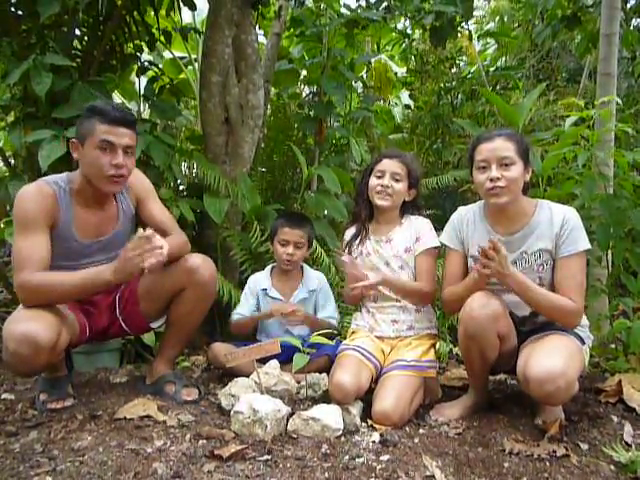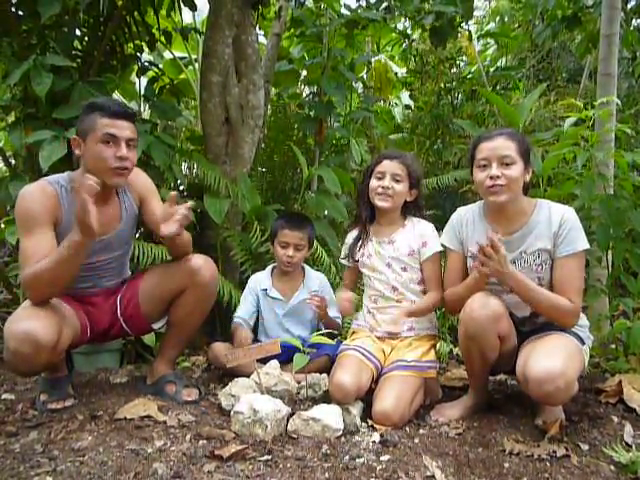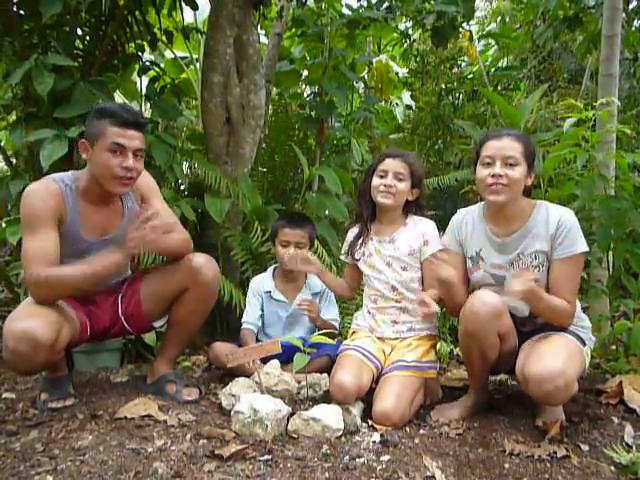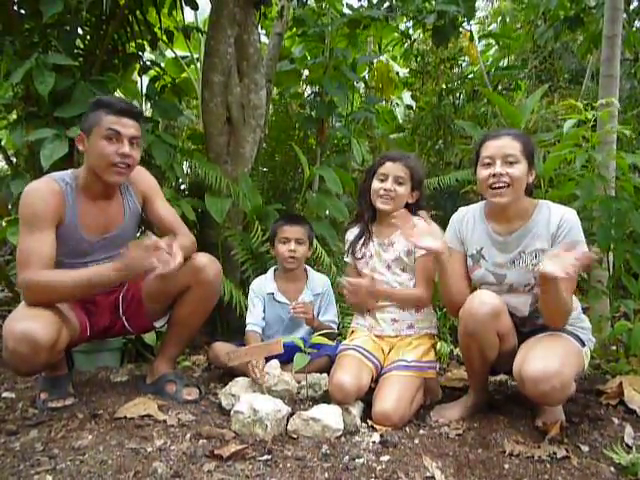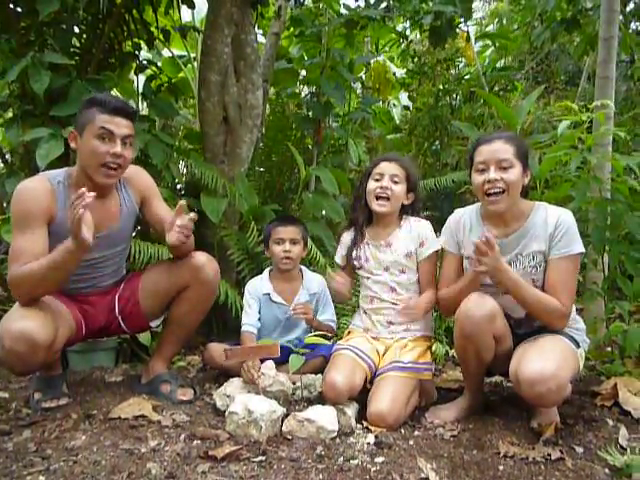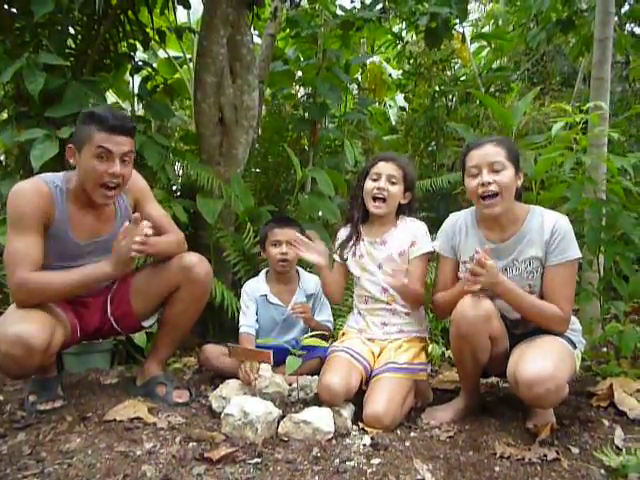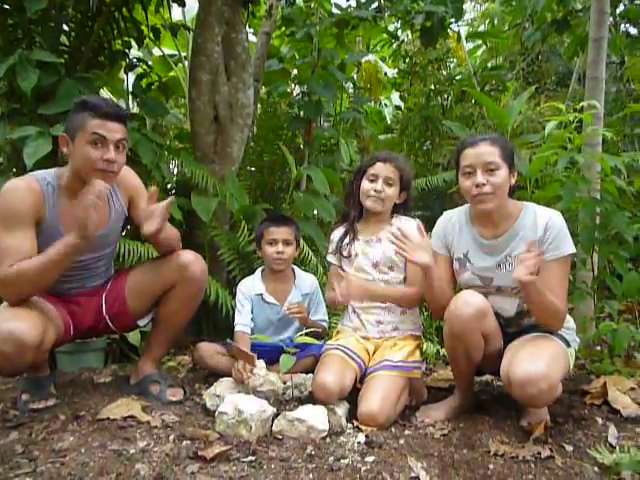
dt=0.2s
person 1, frame 1
left shoulder: (134, 183)
right shoulder: (37, 197)
left elbow: (181, 243)
right elbow: (27, 288)
left wrist: (160, 249)
right wrist: (111, 272)
left hip: (122, 300)
right hip: (63, 306)
left knee: (201, 269)
right knee: (25, 342)
left ankle: (160, 370)
right ankle: (56, 371)
person 1, frame 2
left shoulder: (136, 182)
right shoulder: (40, 196)
left elbow: (185, 251)
right elbow: (34, 289)
left wrist: (173, 233)
right wrist: (83, 237)
left hip: (122, 300)
right hip: (65, 305)
left knee: (202, 270)
right knee: (26, 341)
left ankle: (161, 370)
right ankle: (56, 371)
person 1, frame 3
left shoulder: (139, 183)
right shoulder: (44, 195)
left elbow: (183, 245)
right elbow: (39, 287)
left wrist: (160, 241)
right wrist: (121, 255)
left hip: (123, 298)
right hip: (66, 303)
left knee: (203, 269)
left ankle: (161, 369)
right ankle: (57, 370)
person 1, frame 4
left shoulder: (139, 181)
right shoulder: (44, 194)
left elbow: (186, 238)
right elbow: (30, 286)
left wrist: (173, 251)
right wrist: (117, 270)
left hip: (124, 300)
right hip: (66, 303)
left knee: (207, 269)
left ankle: (161, 369)
right ankle: (56, 370)
person 1, frame 5
left shoulder: (136, 180)
right shoulder: (36, 192)
left elbow: (186, 244)
left wrist: (178, 238)
right wrist: (75, 247)
left hip: (118, 298)
right hip: (60, 303)
left knee: (204, 269)
left ankle: (157, 369)
right ankle: (50, 370)
person 1, frame 6
left shoulder: (132, 185)
right shoulder: (32, 194)
left elbow: (178, 241)
left wrist: (147, 245)
right wrist: (111, 267)
left hip: (113, 300)
right hip: (55, 306)
left knee: (196, 268)
left ankle: (152, 370)
right ankle: (46, 373)
person 1, frame 7
left shoulder: (124, 180)
left elbow: (174, 241)
left wrist: (155, 231)
right wrist: (77, 239)
left hip: (105, 298)
right hip: (48, 303)
left knee: (191, 266)
left ankle: (146, 369)
right ankle: (37, 372)
person 2, frame 1
left shoulder: (562, 220)
right shoulder: (463, 220)
left elbow: (572, 314)
right elbow: (449, 302)
left wrist: (508, 274)
right wrist: (480, 276)
left hip: (553, 329)
right hip: (491, 336)
left knee: (546, 379)
right knee: (479, 306)
left ankle: (550, 398)
right ankle: (476, 393)
person 2, frame 2
left shoulder: (560, 219)
right shoulder: (462, 220)
left elbow: (569, 314)
right elbow: (451, 303)
left wrist: (507, 273)
right wrist: (481, 275)
left hip: (554, 330)
right hip: (490, 337)
left knee: (544, 379)
right knee: (480, 306)
left ankle: (550, 397)
right ankle: (477, 393)
person 2, frame 3
left shoulder: (559, 221)
right shoulder: (463, 222)
left elbow: (565, 314)
right elbow: (455, 306)
left wrist: (531, 294)
right wrist: (449, 283)
left hip: (555, 330)
right hip: (494, 336)
left knee: (545, 380)
right knee: (482, 304)
left ankle: (551, 398)
right ankle: (477, 394)
person 2, frame 4
left shoulder: (560, 220)
right shoulder: (463, 220)
left elbow: (558, 319)
right elbow: (457, 306)
left wrist: (550, 280)
right wrist: (441, 256)
left hip: (552, 331)
right hip: (491, 337)
left knee: (539, 379)
right knee: (481, 304)
left ankle: (550, 398)
right ankle: (476, 394)
person 2, frame 5
left shoulder: (558, 222)
right shoulder: (460, 221)
left elbow: (558, 317)
right elbow: (446, 305)
left wrist: (501, 271)
right wrist: (474, 274)
left hip: (552, 333)
right hip: (489, 338)
left knee: (537, 382)
right knee: (477, 307)
left ankle: (547, 399)
right ankle: (472, 396)
person 2, frame 6
left shoulder: (553, 227)
right shoulder: (455, 226)
left elbow: (559, 320)
right elbow: (440, 306)
left wrist: (498, 283)
right wrist: (466, 287)
left hip: (546, 335)
right hip: (485, 340)
left knee: (536, 382)
right knee: (472, 307)
left ankle: (542, 400)
right ankle: (468, 397)
person 2, frame 7
left shoulder: (547, 222)
right shoulder: (449, 224)
left elbow: (554, 320)
right elbow: (440, 309)
left wrist: (529, 283)
right wrist: (430, 269)
left hip: (539, 332)
right hip: (478, 338)
left knee: (529, 383)
right knee: (466, 305)
left ankle: (536, 398)
right ankle: (462, 395)
person 3, frame 1
left shoulder: (420, 228)
right shoulder: (355, 234)
left elbow: (427, 294)
right elbow: (352, 297)
left wrist: (384, 280)
right wrist: (358, 287)
left hip: (414, 334)
right hip: (368, 330)
left knee: (386, 414)
right knee: (342, 391)
left ankle: (420, 384)
right ankle: (387, 377)
person 3, frame 2
left shoulder: (423, 231)
right shoulder: (356, 237)
left elbow: (436, 295)
right elbow: (347, 286)
left wrist: (404, 313)
right wrist: (343, 295)
left hip: (413, 335)
right hip: (368, 331)
left knee: (387, 414)
right knee: (343, 389)
left ankle: (421, 384)
right ankle: (381, 378)
person 3, frame 3
left shoulder: (424, 229)
right shoulder: (357, 235)
left elbow: (433, 290)
right elbow: (350, 289)
left wrist: (427, 301)
right wrist: (319, 271)
left hip: (413, 334)
right hip: (368, 330)
left knee: (386, 414)
right knee: (343, 390)
left ankle: (420, 384)
right ankle: (384, 378)
person 3, frame 4
right shoulder: (356, 235)
left elbow: (423, 296)
right elbow: (356, 299)
left wrist: (380, 290)
right wrist: (363, 296)
left hip: (412, 334)
right hip: (369, 329)
left knee: (387, 415)
right knee: (342, 390)
left ankle: (420, 385)
right ankle: (389, 379)
person 3, frame 5
left shoulder: (420, 230)
right shoulder: (352, 237)
left elbow: (431, 292)
right elbow: (344, 291)
left wrist: (417, 306)
right wrist: (339, 287)
left hip: (409, 335)
right hip: (365, 330)
left knee: (382, 416)
right knee: (335, 389)
left ankle: (417, 384)
right ankle: (377, 379)
person 3, frame 6
left shoulder: (414, 231)
right shoulder: (348, 235)
left elbow: (418, 298)
right elbow: (336, 295)
left wrist: (405, 287)
right wrist: (323, 266)
left hip: (403, 335)
right hip: (359, 331)
left knee: (377, 417)
right knee: (331, 390)
left ankle: (411, 386)
right ankle: (381, 381)
person 3, frame 7
left shoulder: (409, 229)
right shoulder: (342, 234)
left elbow: (416, 295)
right elbow: (331, 297)
left wrist: (369, 289)
right wrist: (340, 293)
left hip: (398, 334)
right hip: (354, 330)
left knee: (373, 415)
right knee: (326, 389)
left ankle: (406, 383)
right ankle: (366, 377)
person 4, frame 1
left shoulder: (317, 281)
right shoulder: (256, 281)
left elbow: (330, 329)
right elbow: (235, 327)
left wrist: (308, 319)
right wrist: (265, 314)
left hip: (306, 351)
left knee: (335, 349)
right knee: (216, 350)
person 4, frame 2
left shoulder: (319, 282)
right shoulder: (257, 282)
left elbow: (335, 329)
right elbow: (238, 322)
left wrist: (324, 316)
right wrist: (240, 331)
left hip: (306, 352)
left knee: (337, 349)
right knee: (216, 351)
person 4, frame 3
left shoulder: (320, 283)
right shoulder: (259, 283)
left elbow: (333, 332)
right elbow: (249, 327)
left wrist: (318, 320)
left hip: (307, 353)
left knee: (336, 349)
right knee: (217, 350)
person 4, frame 4
left shoulder: (321, 283)
right shoulder: (260, 285)
left elbow: (331, 333)
right elbow: (253, 329)
left wrist: (314, 323)
left hip: (307, 353)
left knee: (337, 350)
right knee: (217, 351)
person 4, frame 5
left shoulder: (317, 283)
right shoulder: (255, 286)
left elbow: (330, 332)
right elbow: (249, 329)
left wrist: (313, 323)
right wrist: (251, 359)
left hip: (303, 353)
left knee: (332, 350)
right knee: (212, 352)
person 4, frame 6
left shoulder: (313, 284)
right shoulder: (252, 288)
left elbow: (327, 333)
right elbow: (246, 331)
left wrist: (311, 322)
right wrist: (249, 360)
right knee: (208, 353)
right ankle: (282, 377)
person 4, frame 7
left shoulder: (309, 283)
right shoulder: (247, 286)
left elbow: (321, 332)
right elbow: (242, 329)
left wrist: (307, 321)
right wrist: (244, 359)
left hip: (294, 353)
right hip: (256, 352)
left knee: (323, 350)
right knee: (202, 351)
